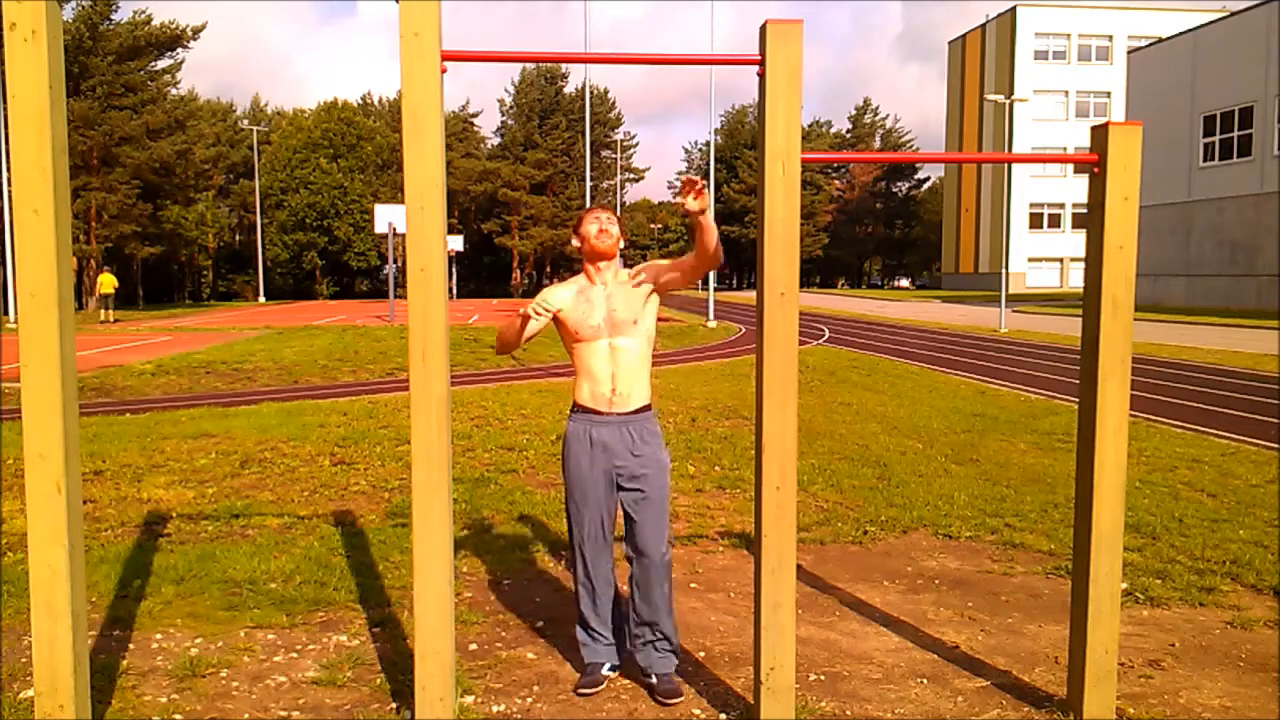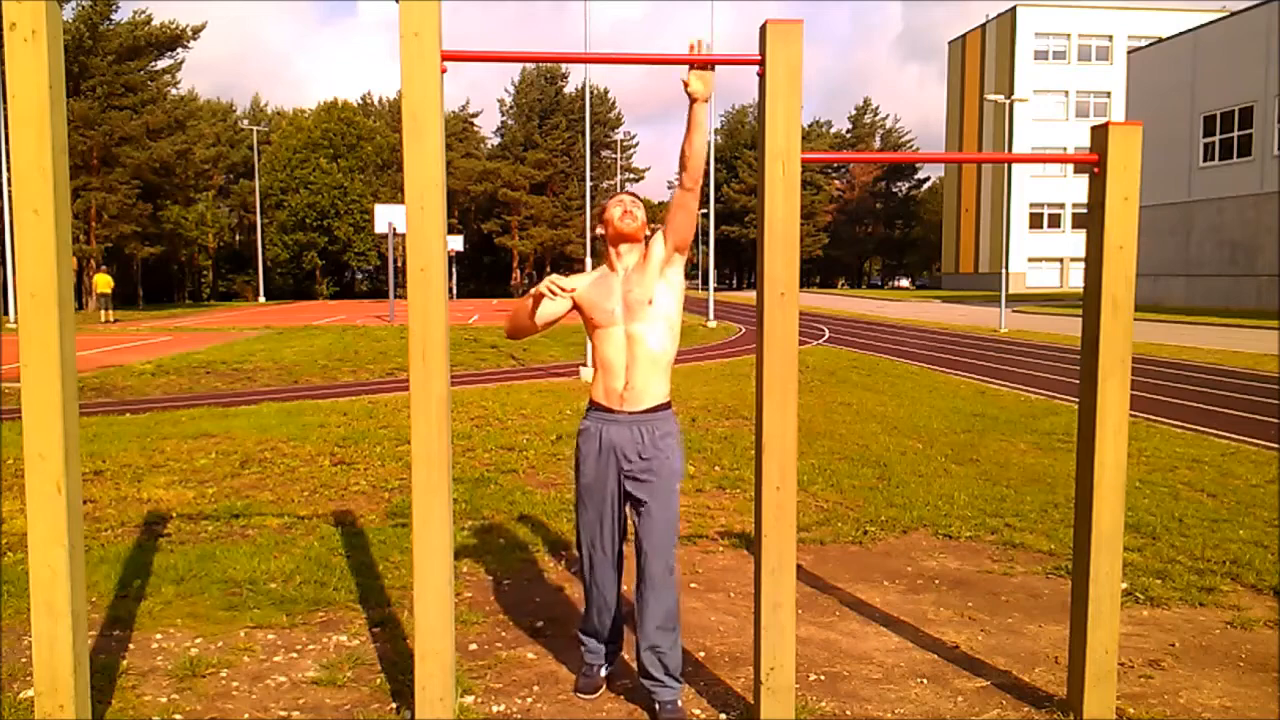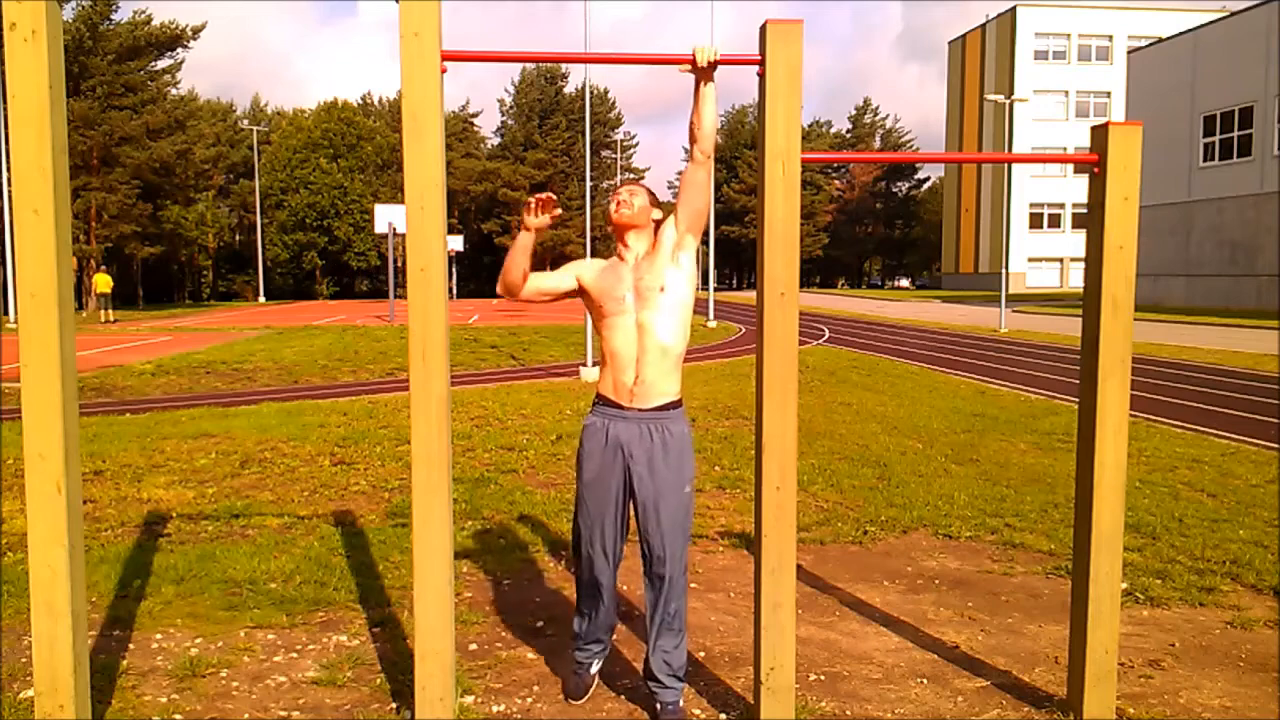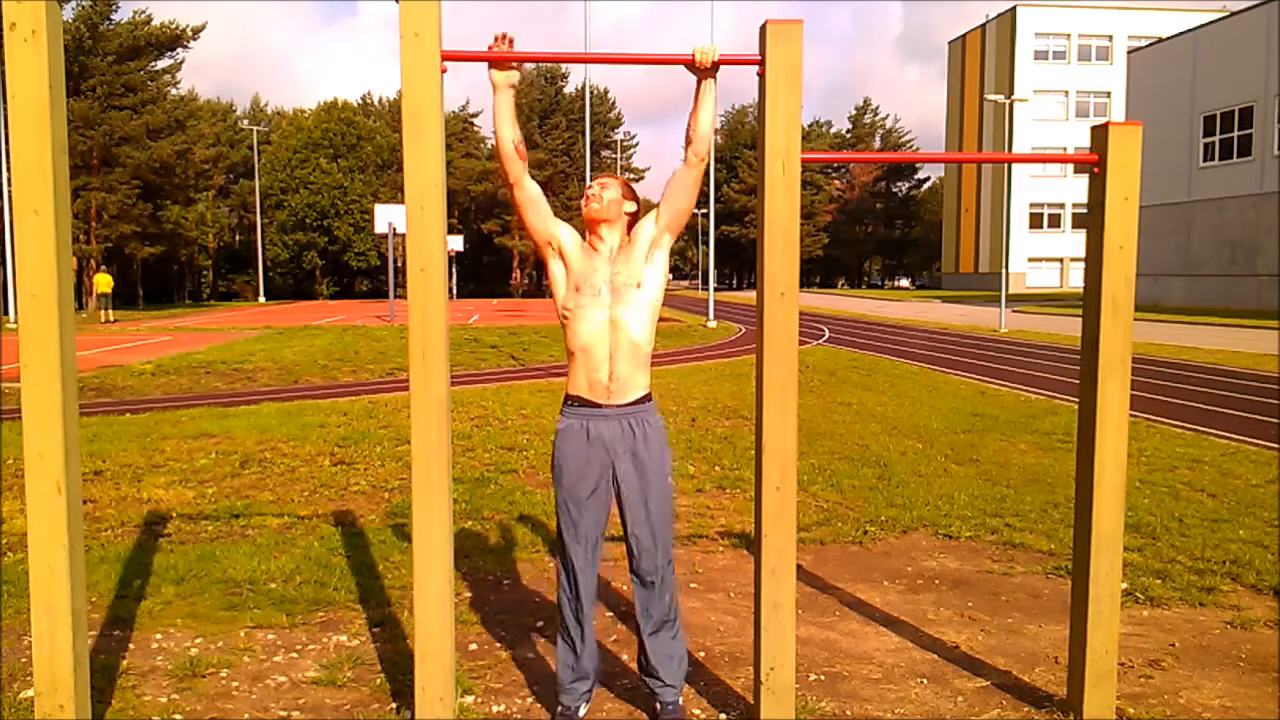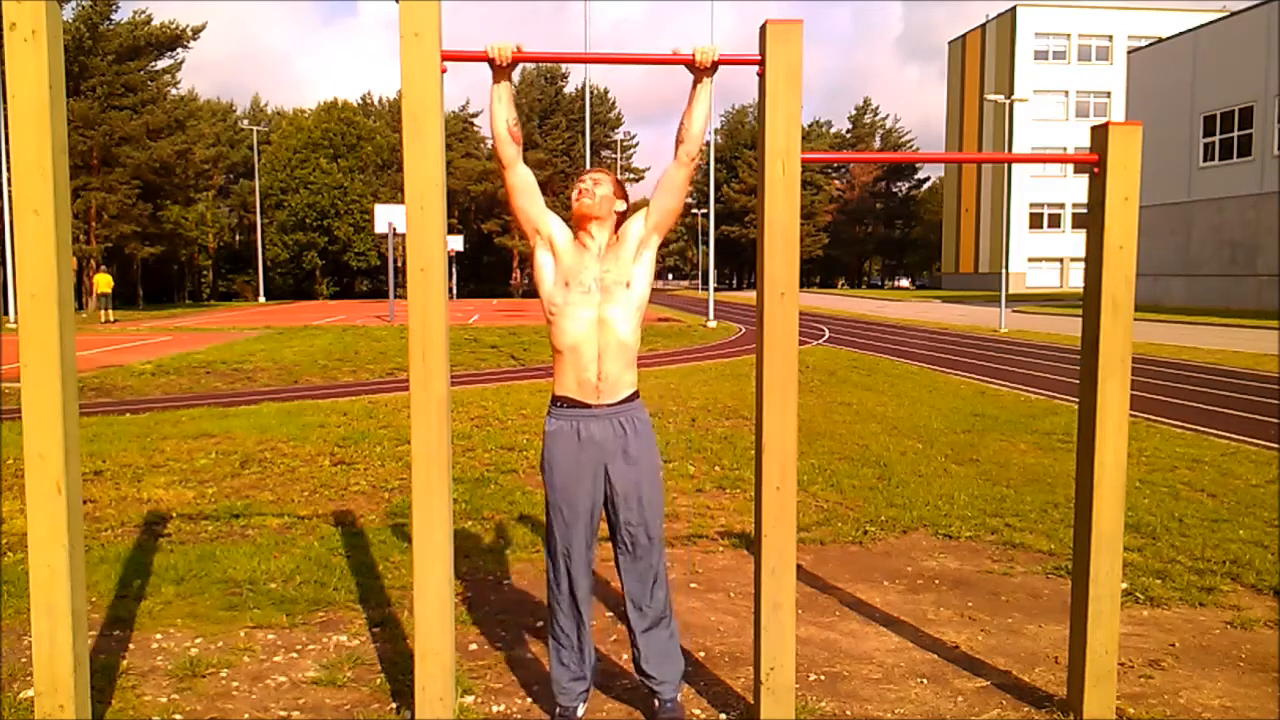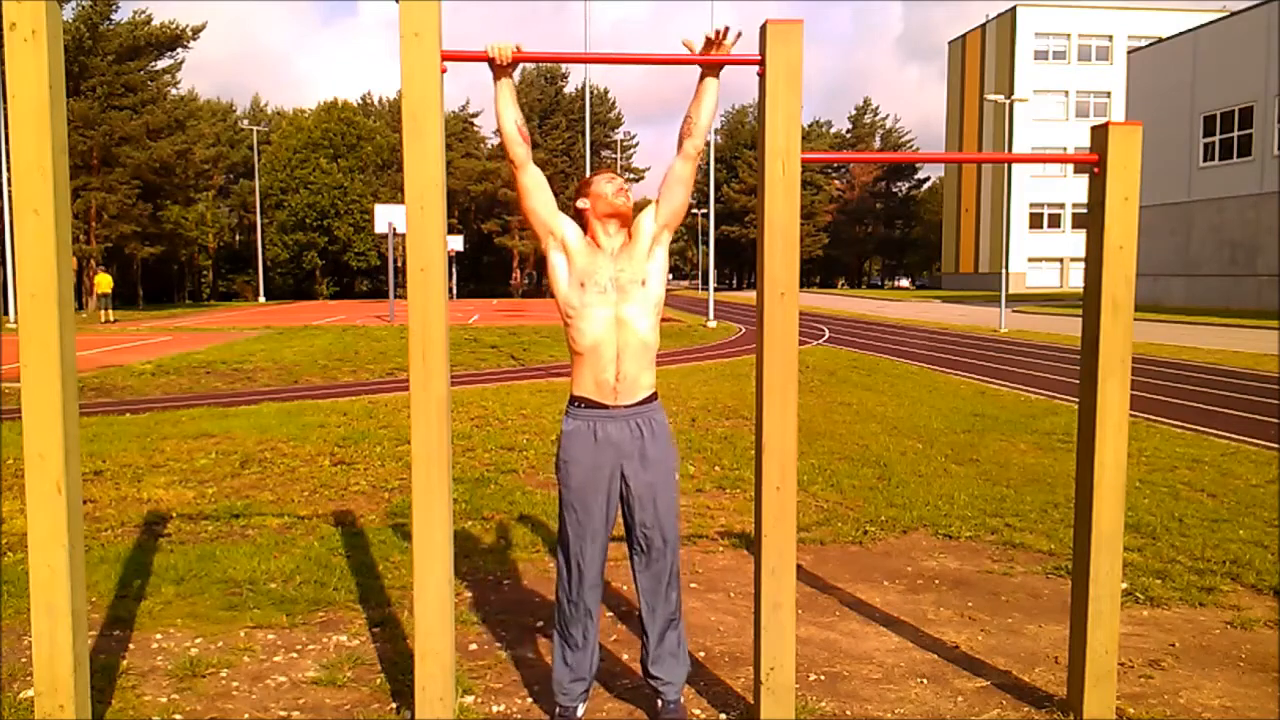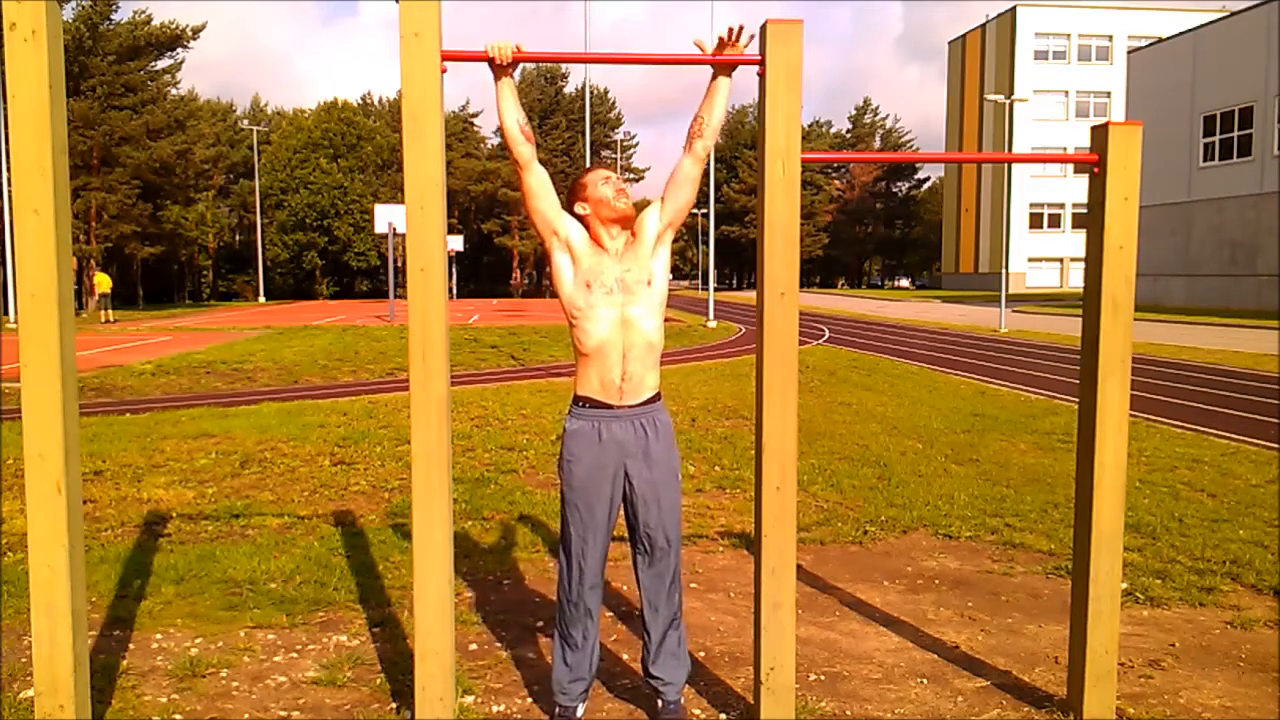
dt=0.4s
person 1, frame 1
left shoulder: (649, 276)
right shoulder: (561, 295)
left elbow: (708, 260)
right elbow: (503, 344)
left wrist: (702, 216)
right wrist: (524, 314)
left hip: (641, 429)
right hip: (586, 431)
left knee: (652, 549)
right knee: (590, 547)
left ankle: (657, 658)
right ankle: (601, 653)
person 1, frame 2
left shoulder: (669, 260)
right shoulder: (582, 286)
left elbow: (690, 181)
right elbow: (514, 329)
left wrist: (699, 104)
right wrist: (540, 293)
left hip: (656, 433)
right hip: (599, 430)
left knee: (657, 561)
right knee: (599, 556)
right ankle: (599, 655)
person 1, frame 3
left shoulder: (678, 245)
right shoulder: (591, 272)
left elbow: (701, 156)
right elbow: (512, 289)
left wrist: (704, 82)
right wrist: (528, 231)
left hip: (665, 429)
right hip: (604, 427)
left knee: (667, 563)
right knee: (595, 554)
right ankle: (589, 650)
person 1, frame 4
left shoulder: (652, 242)
right shoulder: (562, 249)
left elbow: (695, 157)
right elbow: (516, 169)
left wrist: (706, 82)
right wrist: (503, 88)
left hip: (640, 423)
right hip: (578, 425)
left knee: (653, 558)
right knee: (577, 560)
person 1, frame 5
left shoulder: (640, 239)
right shoulder: (550, 241)
left elbow: (685, 156)
right elbow: (510, 154)
left wrist: (702, 79)
right wrist: (501, 77)
left hip: (629, 422)
right hip: (567, 425)
left knee: (645, 558)
right knee: (569, 563)
person 1, frame 6
left shoulder: (653, 237)
right shoulder: (564, 242)
left elbow: (689, 151)
right elbow: (520, 156)
left wrist: (710, 75)
right wrist: (503, 79)
left hip: (648, 423)
right hip: (585, 427)
left knee: (659, 558)
right knee: (580, 564)
person 1, frame 7
left shoulder: (655, 234)
right shoulder: (567, 243)
left elbow: (696, 150)
right elbow: (525, 156)
left wrist: (720, 74)
right wrist: (503, 79)
left hip: (651, 423)
right hip: (589, 426)
left knee: (661, 558)
right knee: (581, 563)
